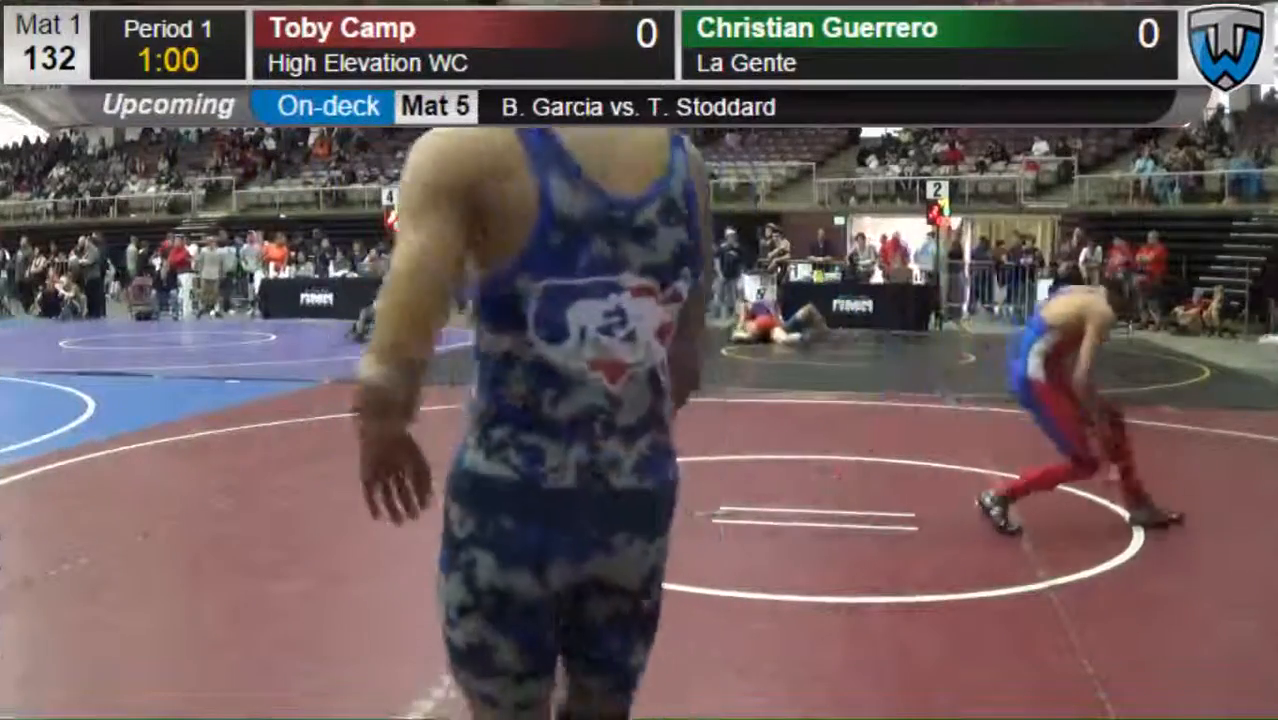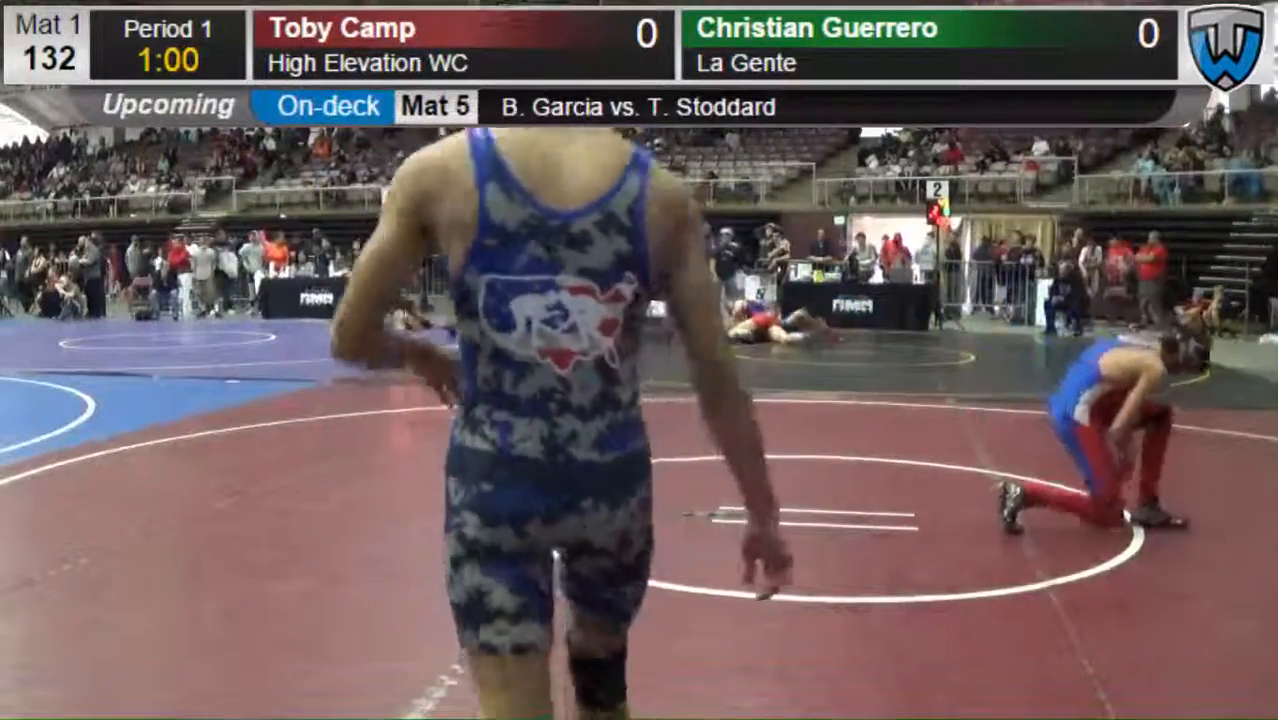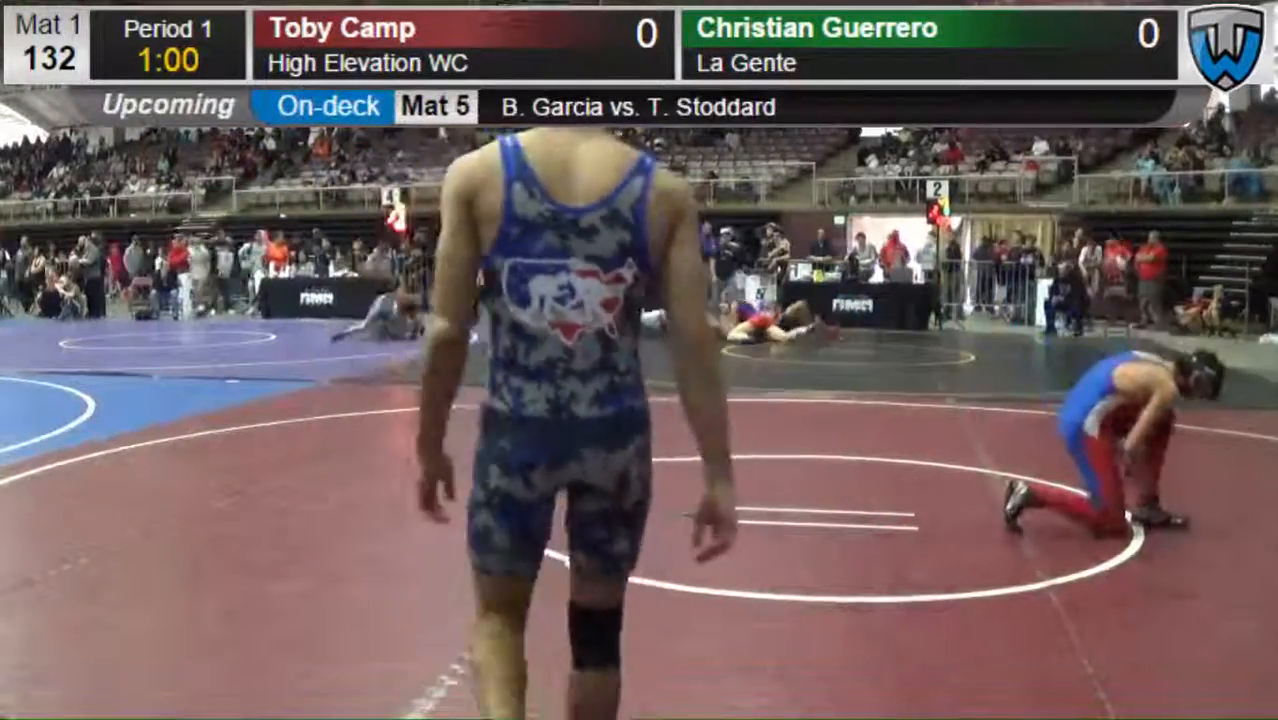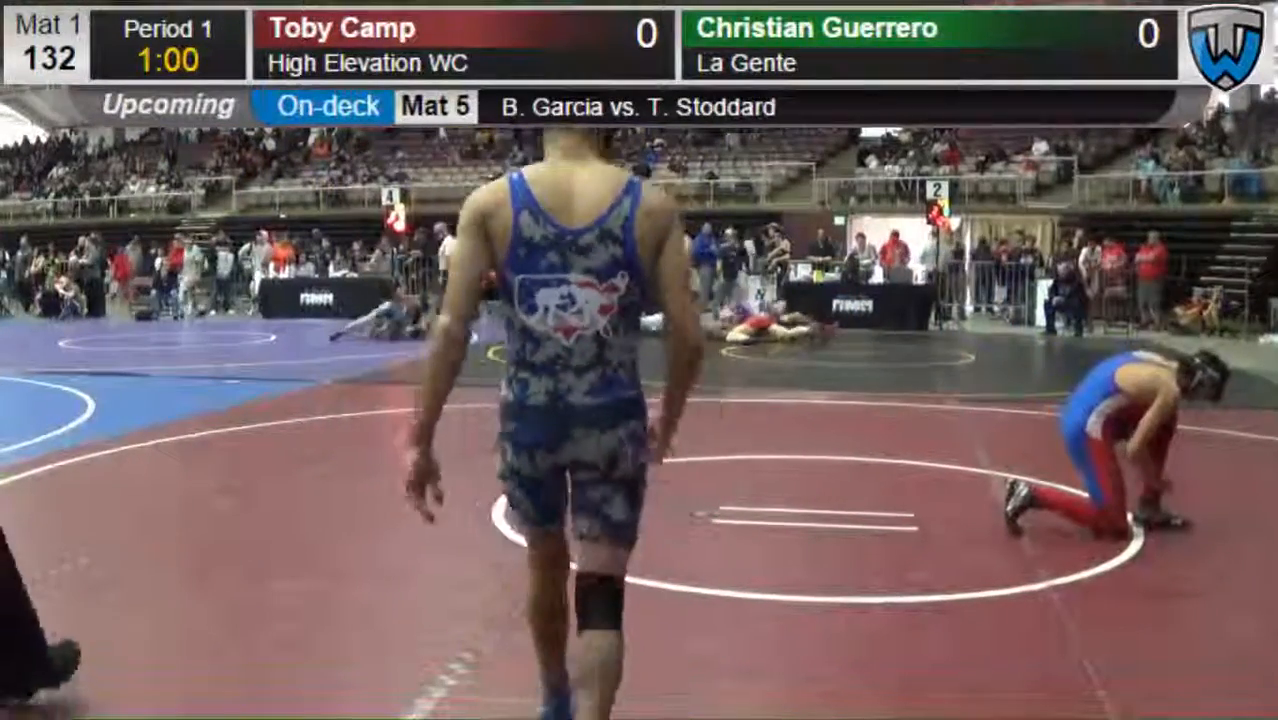
dt=0.3s
person 1, frame 1
left shoulder: (467, 149)
right shoulder: (685, 164)
left elbow: (387, 378)
left wrist: (380, 441)
left hip: (507, 507)
right hip: (637, 504)
person 1, frame 2
left shoulder: (440, 171)
right shoulder: (663, 191)
left elbow: (350, 339)
right elbow: (716, 373)
left wrist: (425, 356)
right wrist: (764, 515)
left hip: (494, 482)
right hip: (611, 477)
right knee: (599, 669)
person 1, frame 3
left shoulder: (477, 176)
right shoulder: (663, 190)
left elbow: (446, 331)
right elbow: (695, 344)
left wrist: (429, 447)
right wrist: (718, 481)
left hip: (514, 429)
right hip: (614, 432)
left knee: (497, 618)
right knee: (597, 622)
person 1, frame 4
left shoulder: (489, 203)
right shoulder: (653, 205)
left elbow: (451, 328)
right elbow: (688, 337)
left wrist: (421, 441)
right wrist: (669, 418)
left hip: (527, 418)
right hip: (612, 420)
left knee: (547, 569)
right knee: (602, 596)
person 2, frame 1
left shoulder: (1089, 296)
right shoulder: (1101, 311)
right elbow: (1081, 379)
right wrist: (1102, 426)
left hip: (1038, 369)
right hip: (1033, 378)
left knee: (1111, 421)
right knee: (1085, 463)
left ankle: (1139, 505)
right ankle: (999, 498)
person 2, frame 2
left shoulder: (1142, 350)
right shoulder: (1154, 369)
right elbow: (1118, 429)
right wrist: (1125, 460)
right hip: (1075, 417)
left knee: (1161, 415)
right knee: (1109, 515)
left ankle: (1148, 506)
right ankle: (1023, 494)
person 2, frame 3
left shoulder: (1158, 365)
right shoulder: (1168, 389)
right elbow: (1132, 446)
right wrist: (1144, 483)
left hip: (1081, 416)
right hip: (1084, 428)
left knee: (1163, 422)
right knee: (1113, 524)
left ankle: (1148, 507)
right ankle: (1032, 495)
person 2, frame 4
left shoulder: (1161, 363)
right shoulder: (1170, 391)
right elbow: (1134, 450)
right wrist: (1156, 482)
left hip: (1081, 416)
right hip: (1086, 429)
left knee: (1165, 424)
right knee: (1115, 527)
left ankle: (1149, 508)
right ankle: (1033, 496)
